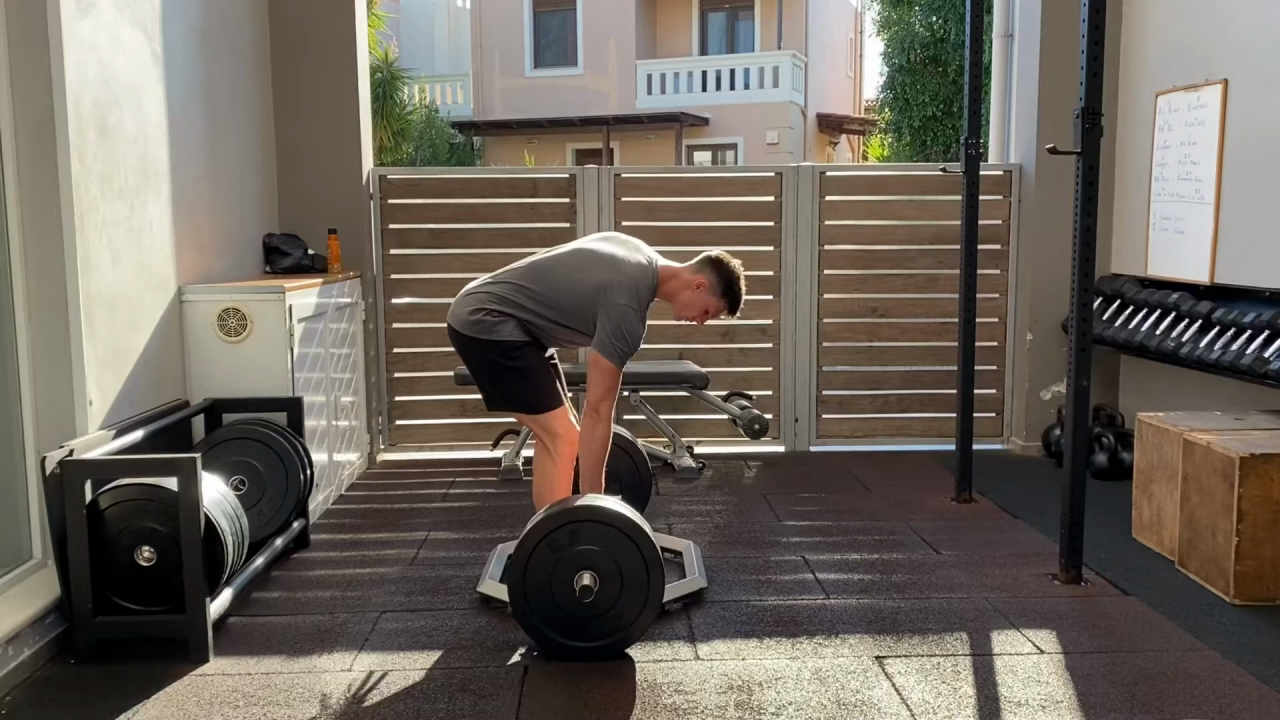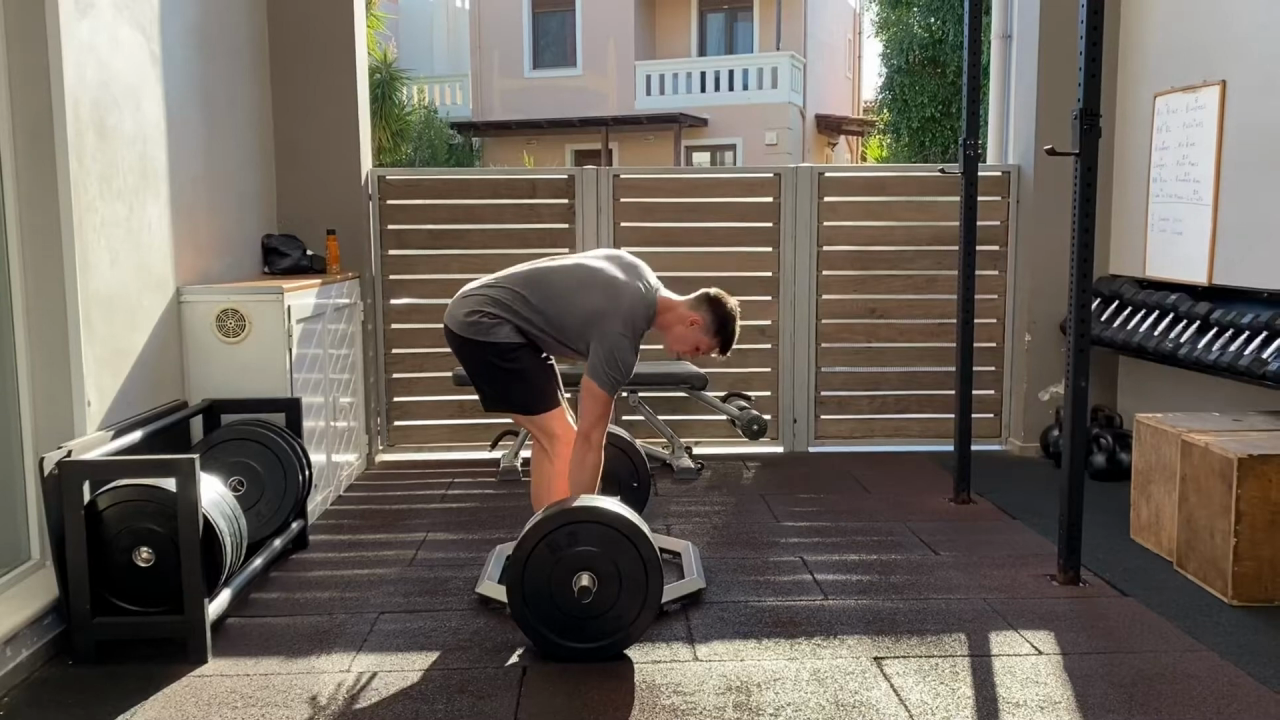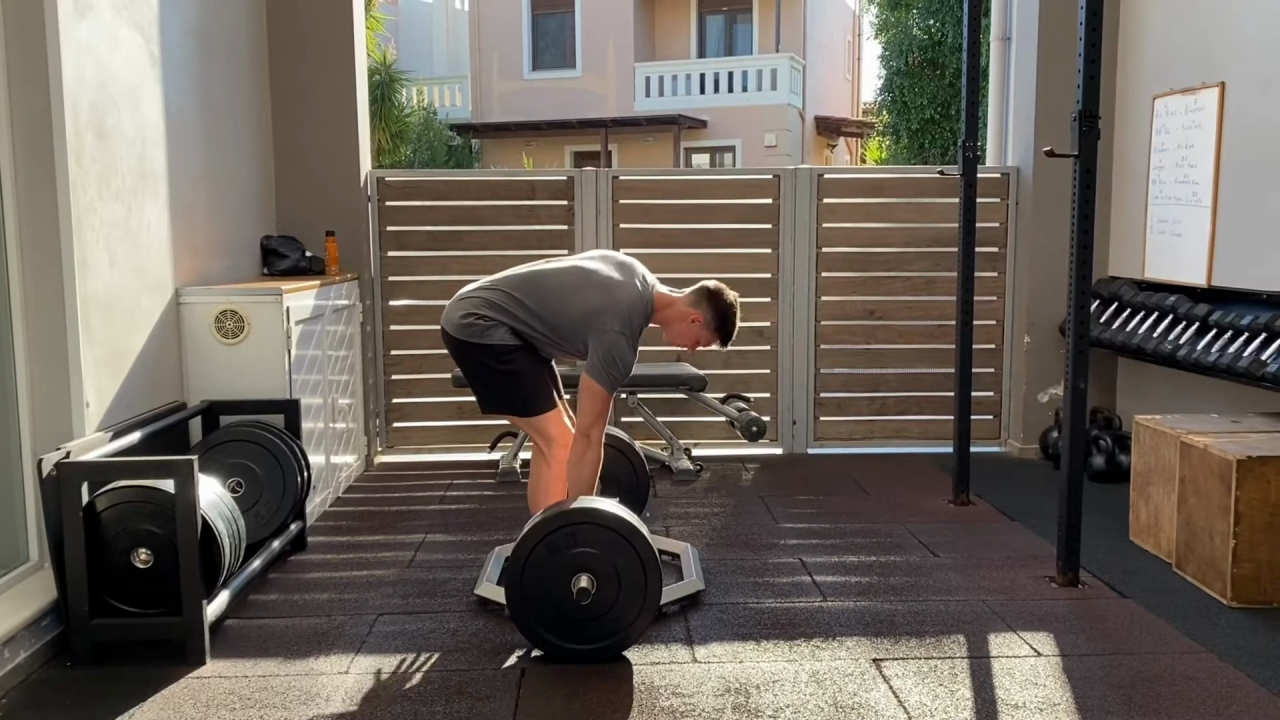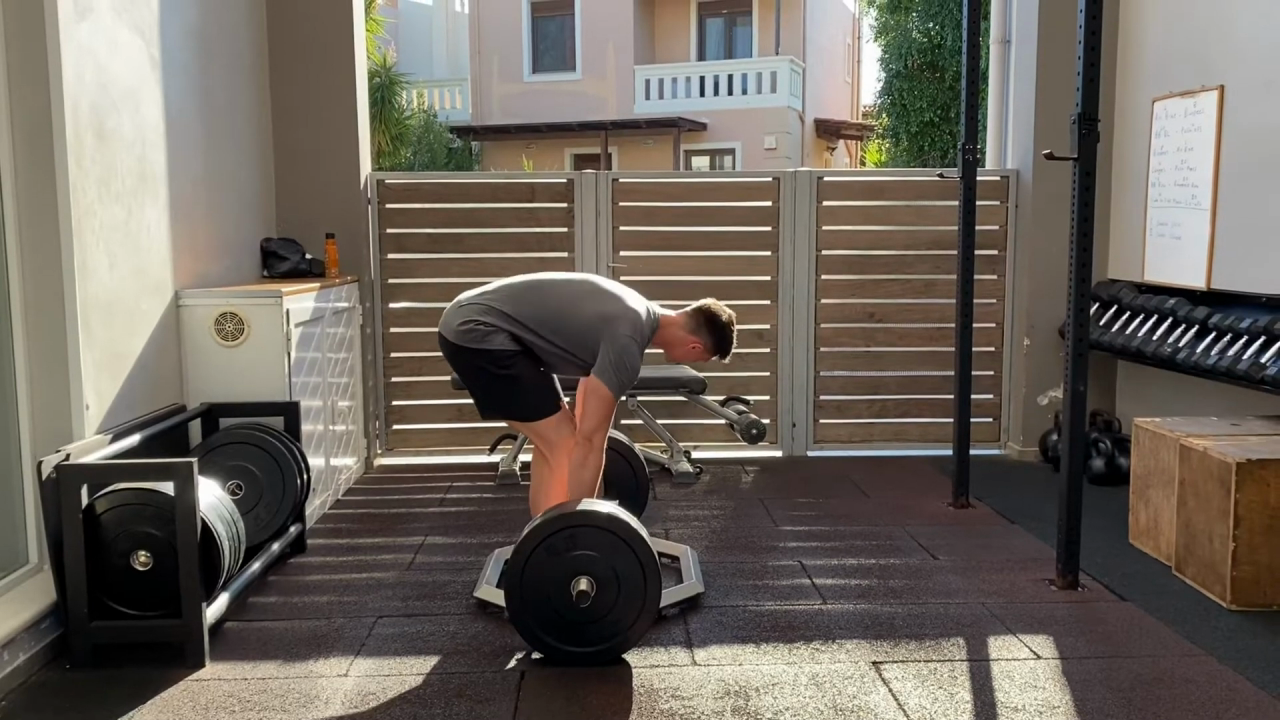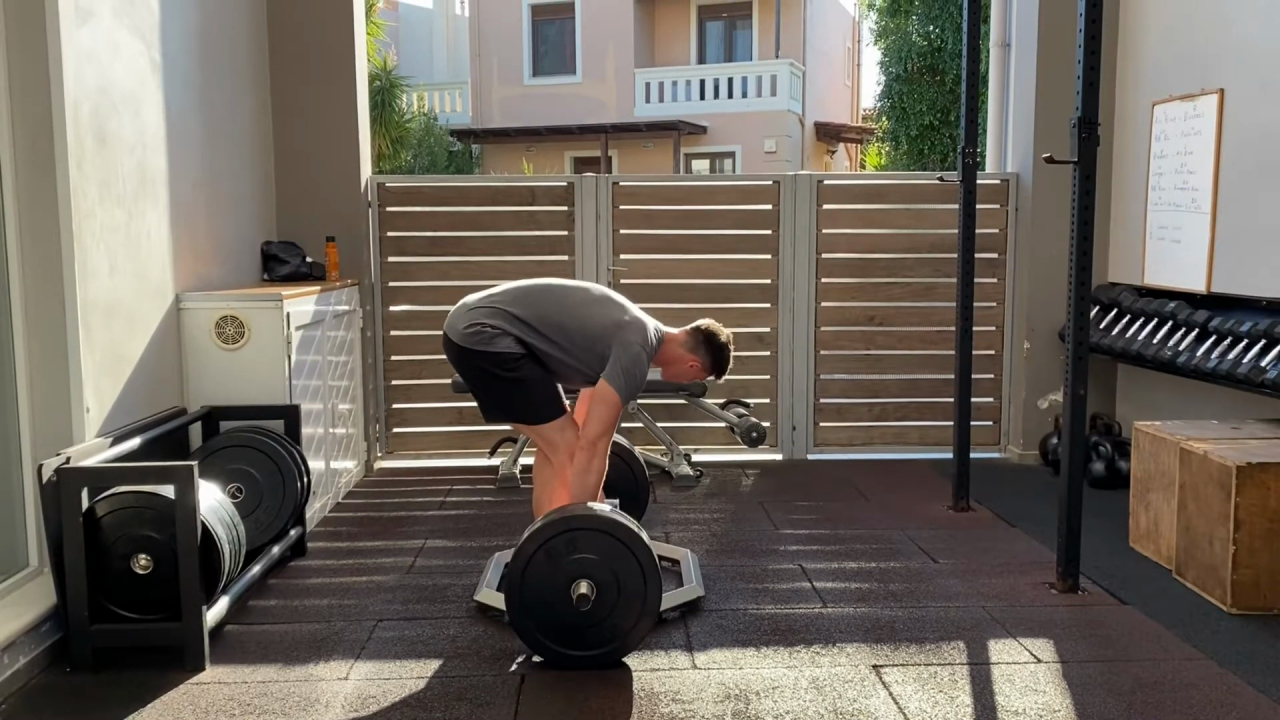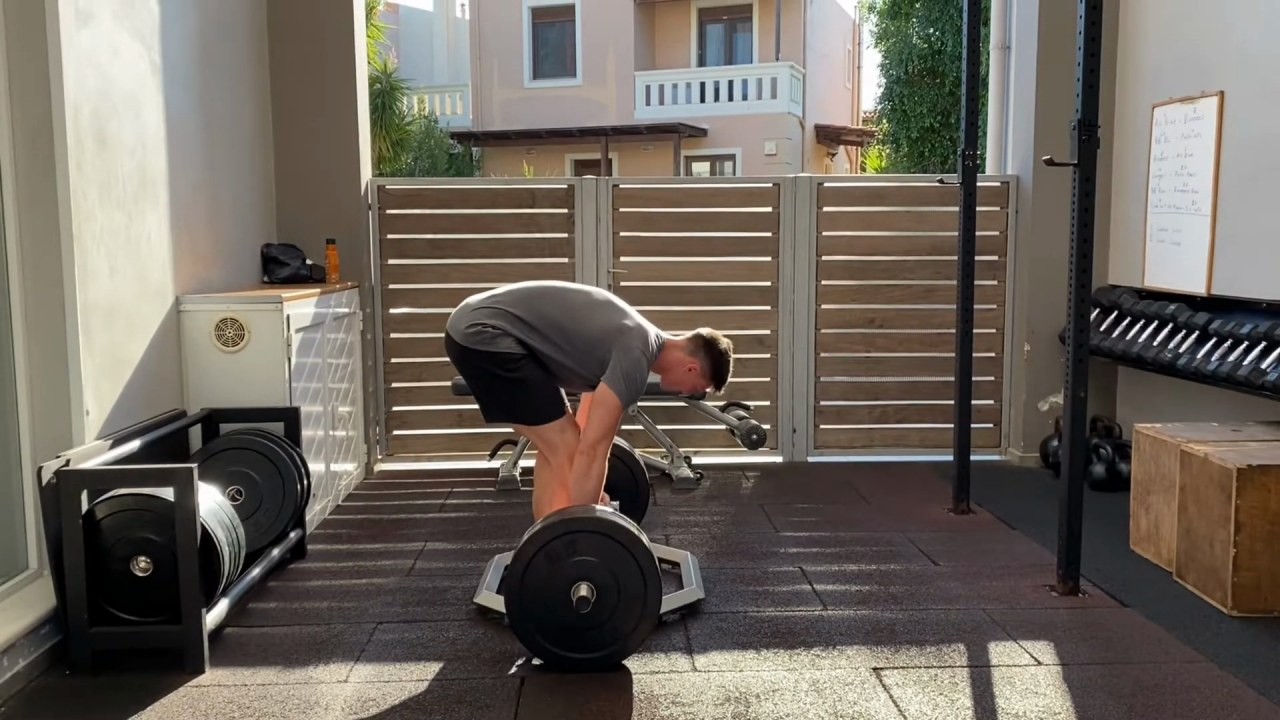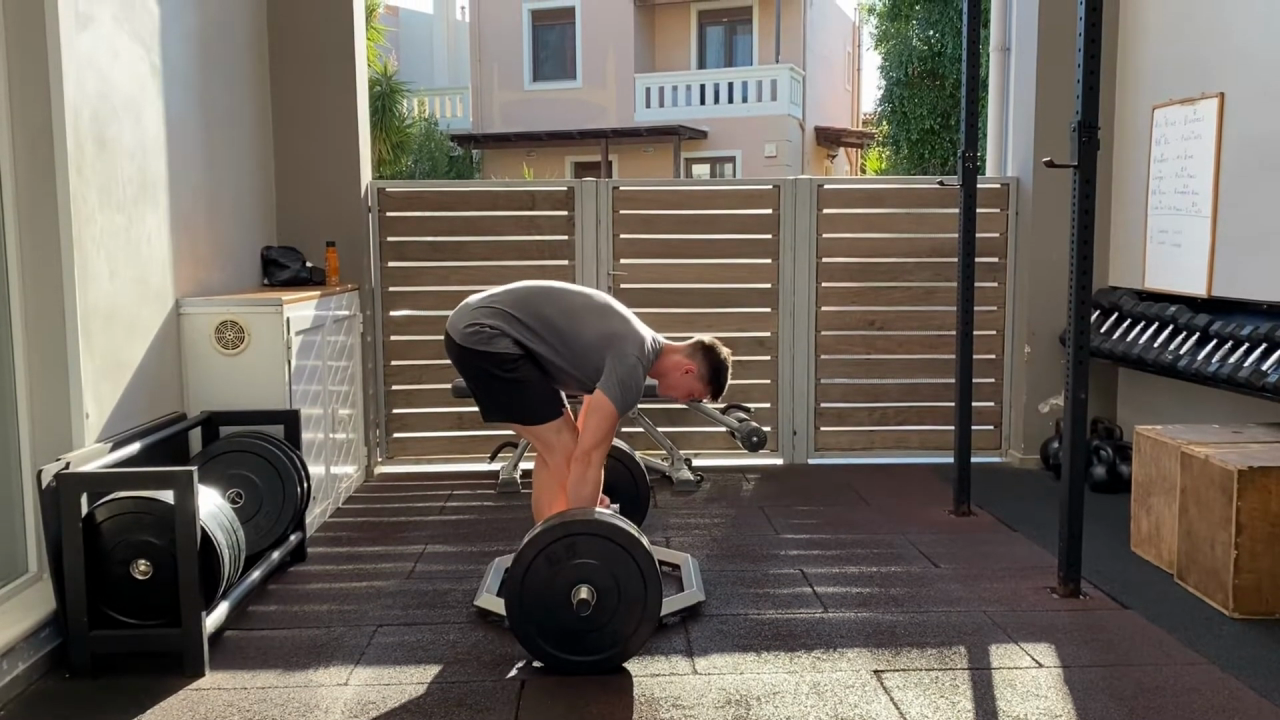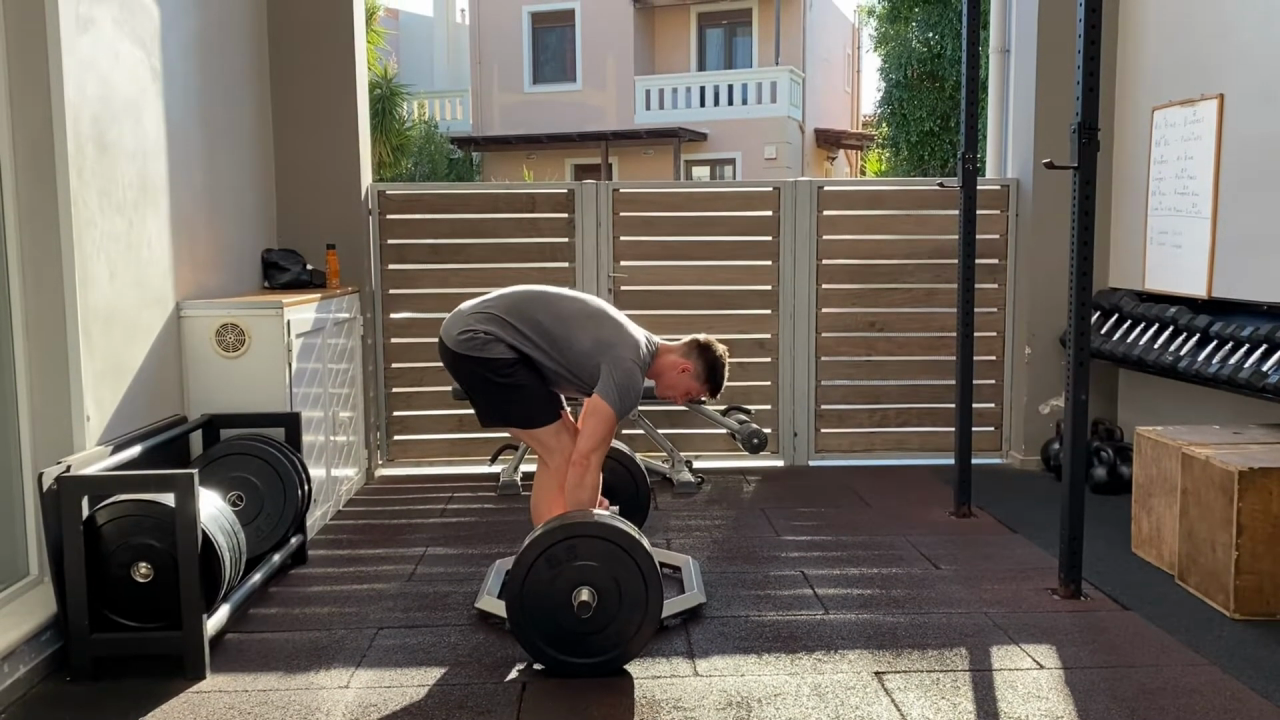
dt=0.4s
person 1, frame 1
left shoulder: (641, 257)
right shoulder: (626, 307)
right elbow: (598, 410)
left hip: (482, 315)
right hip: (485, 321)
left knee: (556, 434)
right knee: (563, 439)
person 1, frame 2
left shoulder: (640, 277)
right shoulder: (619, 335)
right elbow: (589, 439)
left hip: (480, 315)
right hip: (482, 322)
left knee: (553, 436)
right knee: (561, 440)
person 1, frame 3
left shoulder: (637, 276)
right shoulder: (618, 333)
right elbow: (588, 436)
left hip: (478, 317)
right hip: (478, 325)
left knee: (553, 437)
right knee: (559, 442)
person 1, frame 4
left shoulder: (634, 315)
right shoulder: (628, 342)
right elbow: (589, 440)
left hip: (472, 324)
right hip: (475, 331)
left knee: (555, 439)
right knee: (560, 445)
person 1, frame 5
left shoulder: (633, 333)
right shoulder: (635, 353)
left elbow: (585, 428)
right elbow: (593, 445)
left wrist: (587, 492)
left hip: (476, 326)
right hip: (481, 333)
left knee: (556, 442)
right knee: (564, 448)
person 1, frame 6
left shoulder: (634, 339)
right shoulder: (636, 357)
left elbow: (587, 432)
right elbow: (592, 449)
left wrist: (588, 493)
left hip: (478, 328)
right hip: (482, 334)
left knee: (558, 445)
right knee: (564, 449)
person 1, frame 7
left shoulder: (636, 345)
right shoulder: (631, 362)
left elbow: (587, 438)
right elbow: (587, 456)
left wrist: (588, 494)
left hip: (480, 327)
right hip: (481, 332)
left knee: (559, 445)
right knee: (562, 451)
person 1, frame 8
left shoulder: (631, 347)
right shoulder: (628, 369)
left elbow: (586, 443)
right elbow: (584, 459)
left wrist: (588, 499)
left hip: (477, 333)
right hip: (476, 340)
left knee: (558, 449)
right knee: (561, 453)
